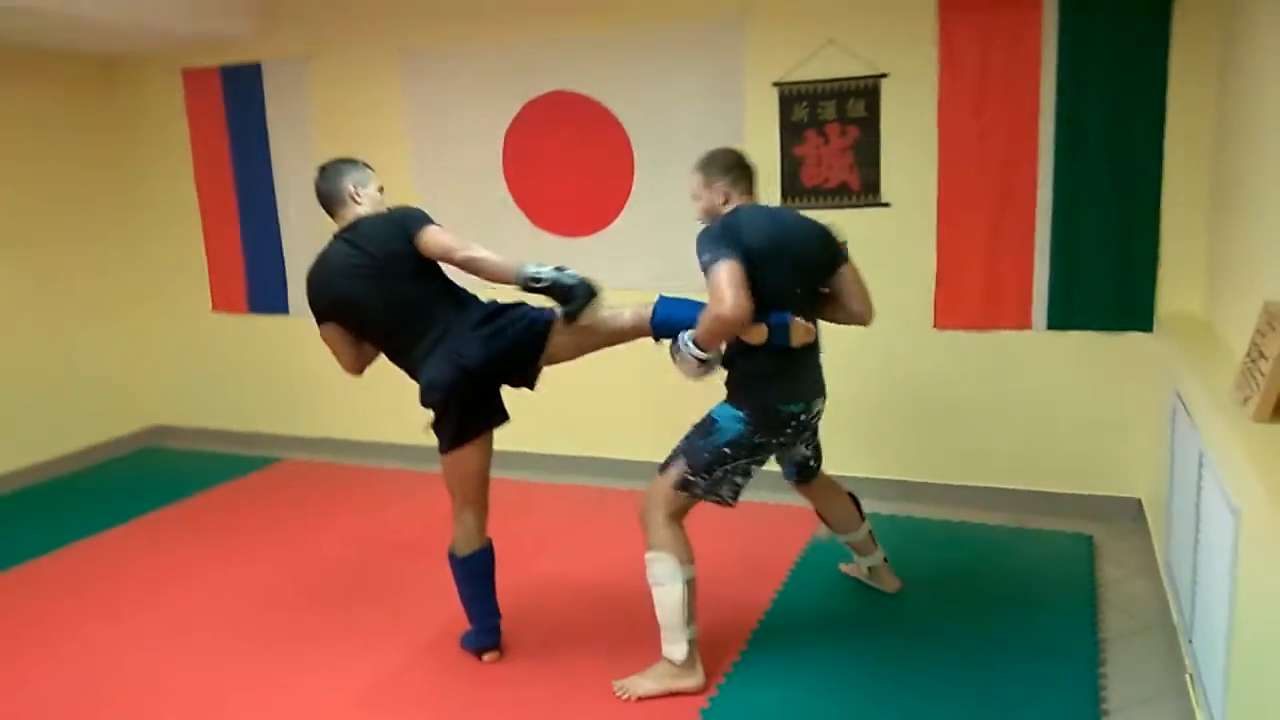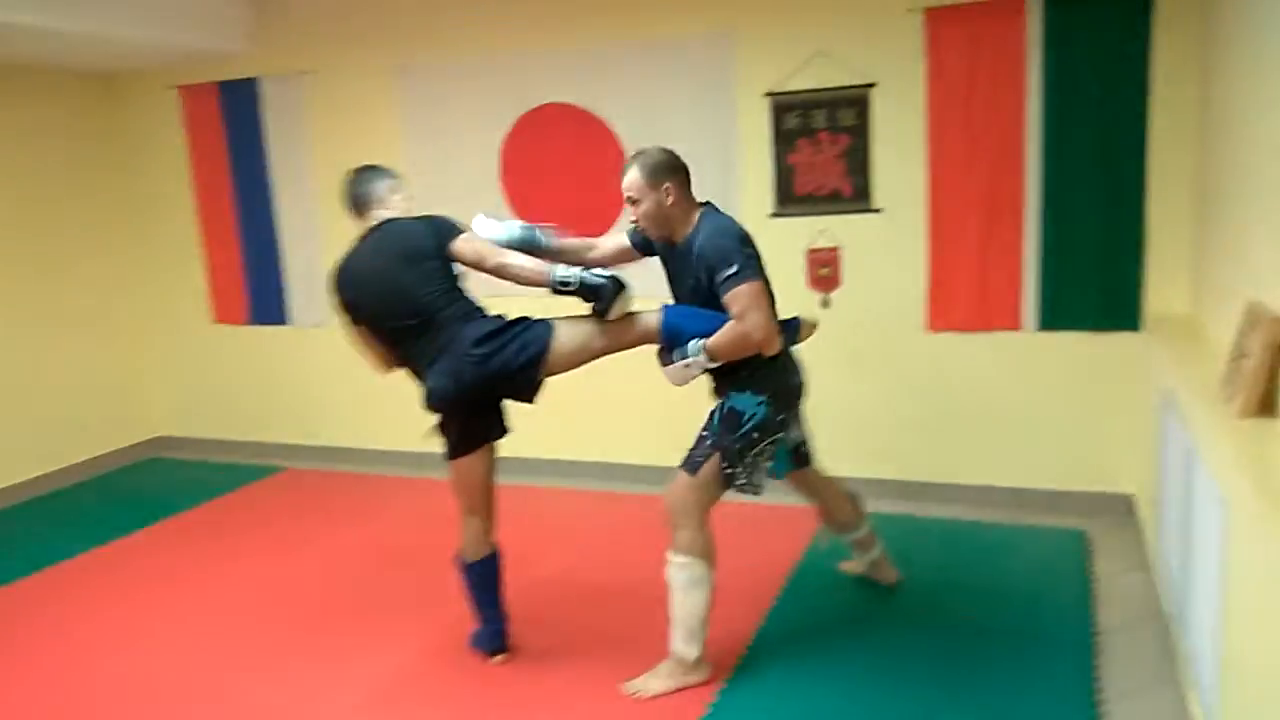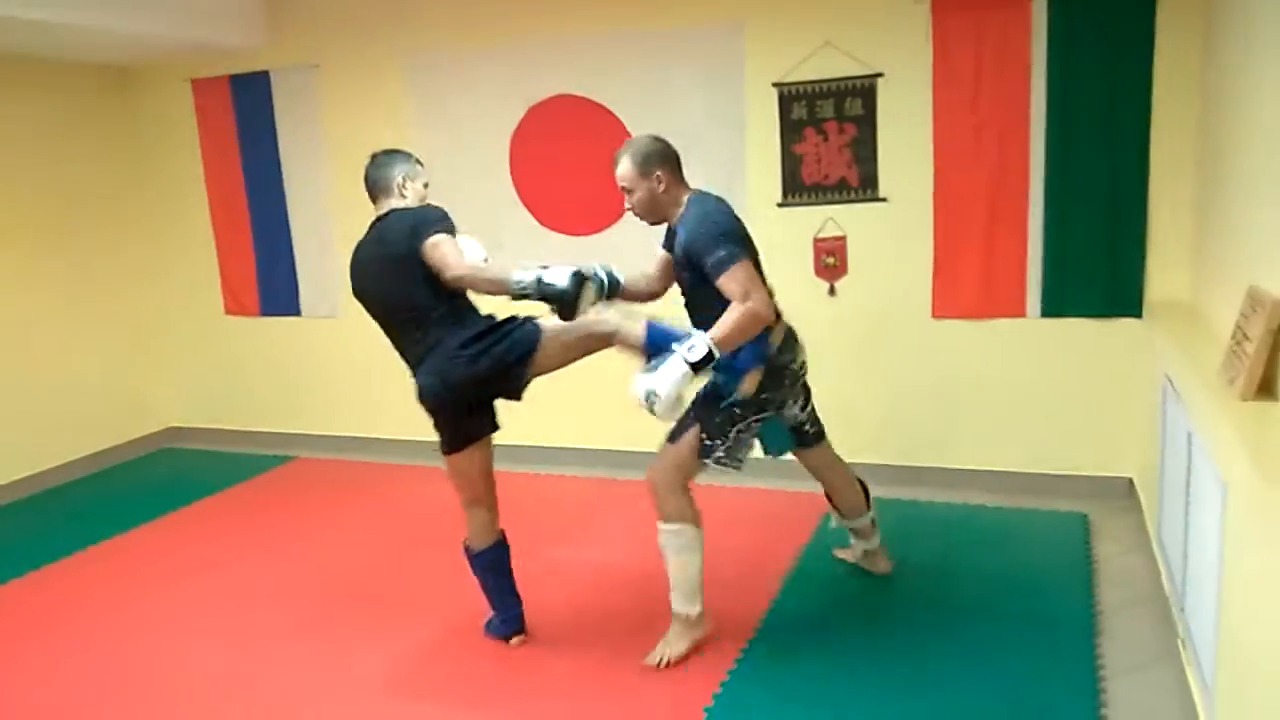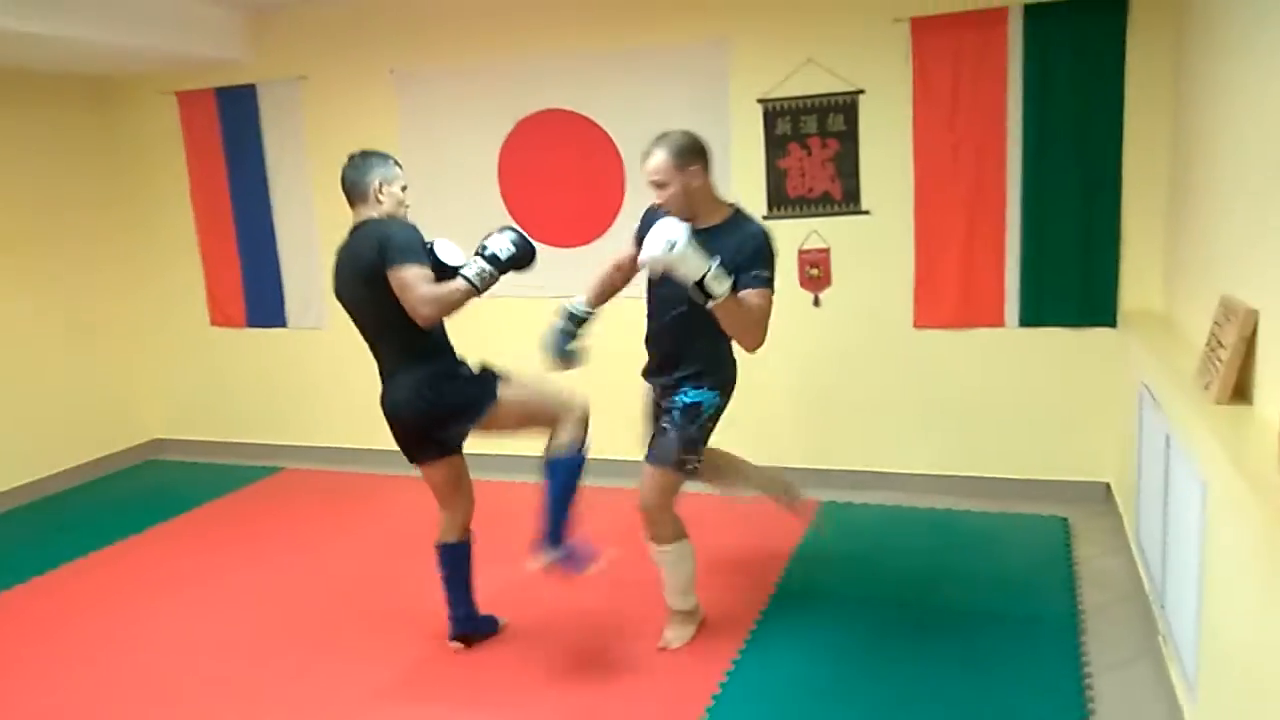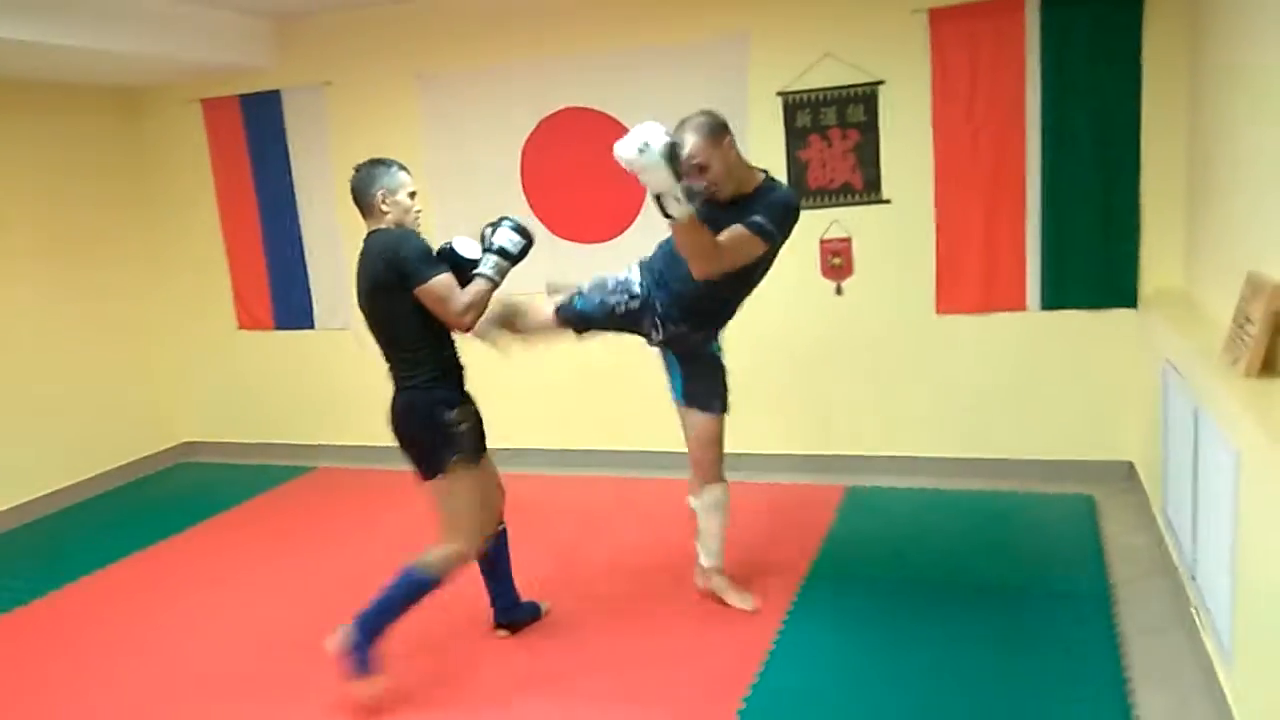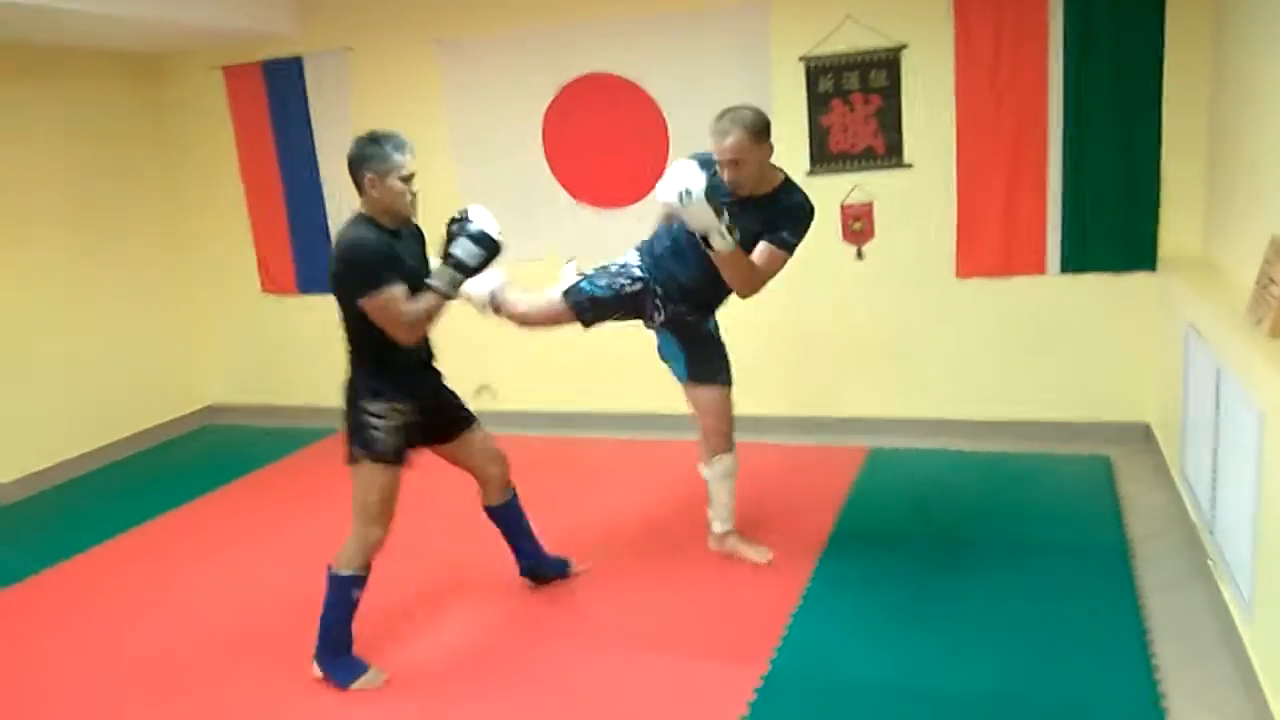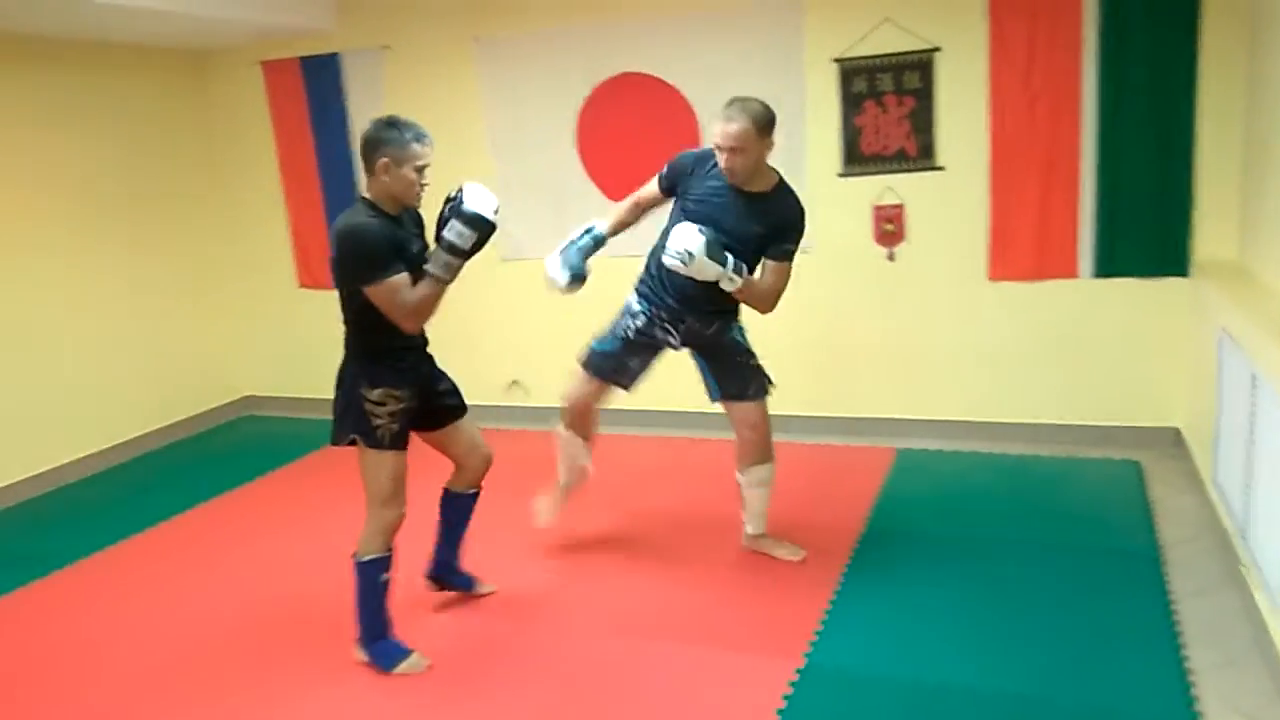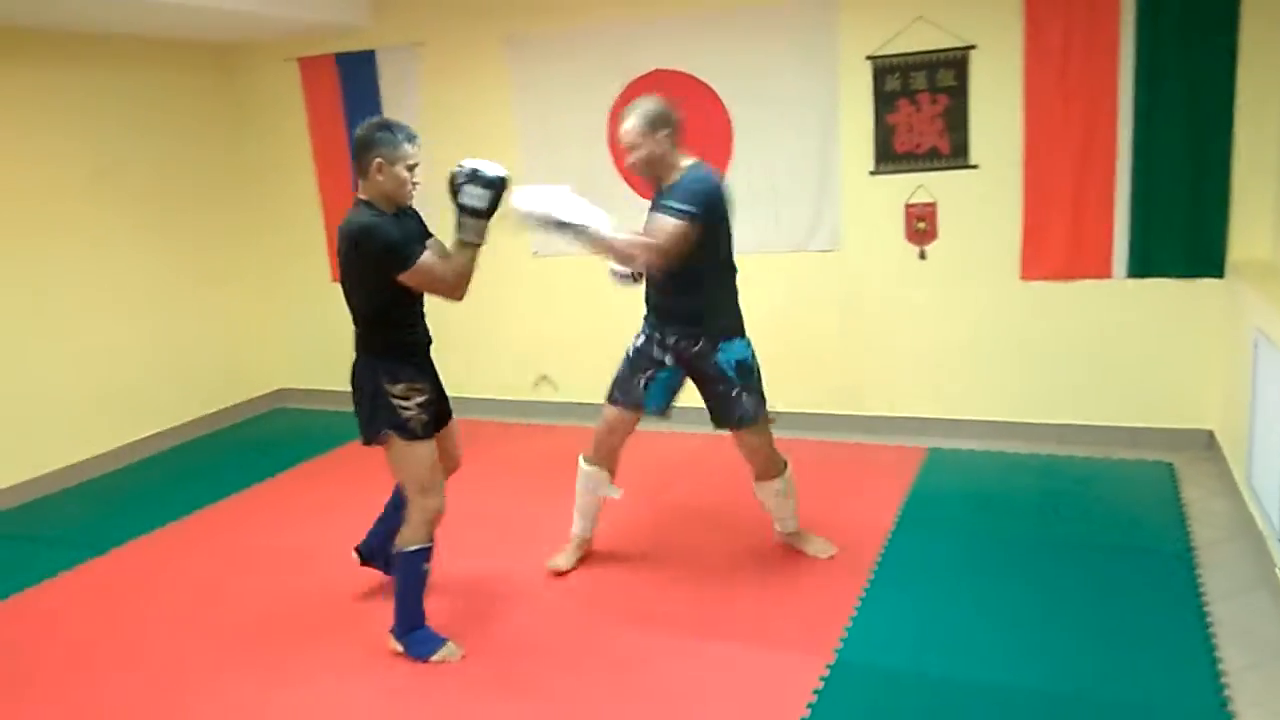
dt=0.2s
person 1, frame 1
left shoulder: (320, 278)
right shoulder: (396, 222)
left elbow: (354, 362)
right elbow: (462, 253)
right wrist: (545, 277)
left hip: (444, 377)
right hip: (485, 334)
left knee: (468, 512)
right knee: (629, 316)
left ankle: (484, 633)
right ankle: (765, 325)
person 1, frame 2
left shoulder: (346, 278)
right shoulder: (424, 229)
left elbow: (388, 359)
right elbow: (497, 261)
right wrist: (579, 278)
left hip: (448, 385)
right hip: (491, 349)
left knee: (475, 517)
right knee: (632, 323)
left ankle: (492, 633)
person 1, frame 3
left shoulder: (361, 260)
right shoulder: (423, 217)
right elbow: (462, 268)
right wrist: (541, 282)
left hip: (438, 379)
right hip: (480, 348)
left knee: (478, 507)
right knee: (610, 325)
left ankle: (508, 618)
person 1, frame 4
left shoulder: (346, 261)
right shoulder: (395, 235)
right elbow: (426, 311)
left wrist: (446, 272)
right wrist: (486, 265)
left hip: (402, 398)
right hip: (439, 383)
left knee: (456, 505)
right knee: (570, 409)
left ankle: (465, 622)
right ankle: (557, 543)
person 1, frame 5
left shoulder: (382, 254)
right shoulder: (402, 247)
right elbow: (460, 314)
left wrist: (463, 265)
right wrist: (495, 261)
left hip: (434, 398)
right hip: (433, 405)
left knee: (491, 500)
right knee: (465, 542)
left ankle: (509, 609)
right ankle: (361, 636)
person 1, frame 6
left shoulder: (405, 231)
right shoulder: (360, 247)
left elbow: (421, 301)
right elbow: (407, 329)
left wrist: (458, 257)
right wrist: (457, 268)
left hip: (423, 383)
right hip: (381, 398)
left knee: (494, 467)
right knee: (370, 532)
left ankle: (535, 564)
right ankle: (331, 653)
person 1, frame 7
left shoulder: (405, 216)
right shoulder: (361, 232)
left elbow: (419, 286)
right elbow: (411, 313)
left wrist: (452, 247)
right wrist: (453, 254)
left hip: (415, 367)
right hip: (374, 383)
left knee: (475, 459)
right knee: (386, 513)
left ankle: (445, 567)
right ankle: (374, 640)
person 1, frame 8
left shoulder: (399, 215)
right shoulder: (371, 230)
left elbow: (445, 271)
right elbow: (454, 285)
left wrist: (473, 212)
right wrist: (473, 220)
left hip: (409, 366)
right hip: (389, 377)
left knee: (441, 463)
right knee: (426, 502)
left ankle: (379, 547)
right ankle: (409, 629)
person 2, frame 1
left shoulder: (724, 230)
right shoulder: (808, 232)
left elbow: (729, 312)
right elbow: (861, 311)
left wrist: (692, 345)
left hip: (756, 405)
right hip: (801, 395)
left knee: (660, 507)
right knee: (810, 480)
left ankle: (679, 663)
right ankle: (875, 567)
person 2, frame 2
left shoulder: (717, 241)
right shoulder: (673, 231)
left elbow: (758, 327)
right elbow: (597, 252)
left wrist: (695, 350)
right wrist: (530, 240)
left hip: (761, 390)
right hip: (770, 383)
left knee: (683, 505)
right knee: (803, 474)
left ankle: (687, 659)
right ankle: (875, 561)
person 2, frame 3
left shoulder: (702, 220)
right shoulder: (687, 219)
left elbow: (757, 305)
right elbow: (656, 282)
left wrist: (690, 357)
right wrist: (606, 284)
left hip: (755, 370)
right hip: (774, 363)
left knee: (665, 475)
right knee: (817, 457)
left ankle: (688, 620)
right ankle: (872, 547)
person 2, frame 4
left shoulder: (749, 241)
right shoulder: (659, 217)
left elbow: (751, 336)
right elbow: (623, 267)
left wrist: (704, 275)
right wrist: (575, 313)
left hip: (697, 383)
right hip: (664, 371)
left knee: (651, 497)
right knee: (698, 466)
left ankle: (684, 610)
right ankle: (778, 487)
person 2, frame 5
left shoulder: (777, 203)
right shoulder: (703, 181)
left elbow: (707, 263)
left wrist: (669, 192)
left hip: (693, 331)
right hip: (646, 288)
left knee: (706, 452)
right knee: (542, 317)
left ankle: (711, 570)
right ankle: (492, 316)
person 2, frame 6
left shoulder: (793, 209)
right shoulder: (703, 169)
left elbow: (747, 282)
left wrist: (713, 226)
left hip: (690, 310)
right hip: (644, 275)
left knee: (716, 419)
right knee: (537, 314)
left ankle: (722, 532)
right ankle: (492, 290)
person 2, frame 7
left shoulder: (784, 211)
right shoulder: (694, 166)
left elbow: (766, 300)
right elbow: (638, 203)
left wrist: (724, 272)
right wrist: (588, 238)
left hip: (713, 321)
right hip: (652, 304)
left knee: (754, 425)
right knee: (579, 400)
left ankle: (756, 532)
right ankle: (565, 487)
person 2, frame 8
left shoulder: (698, 186)
right shoulder: (667, 184)
left elbow: (649, 255)
left wrist: (573, 220)
right wrist: (626, 260)
left hip: (715, 340)
right hip: (661, 332)
left knee: (756, 444)
right knee: (607, 433)
left ankle: (790, 530)
right ankle: (581, 537)
